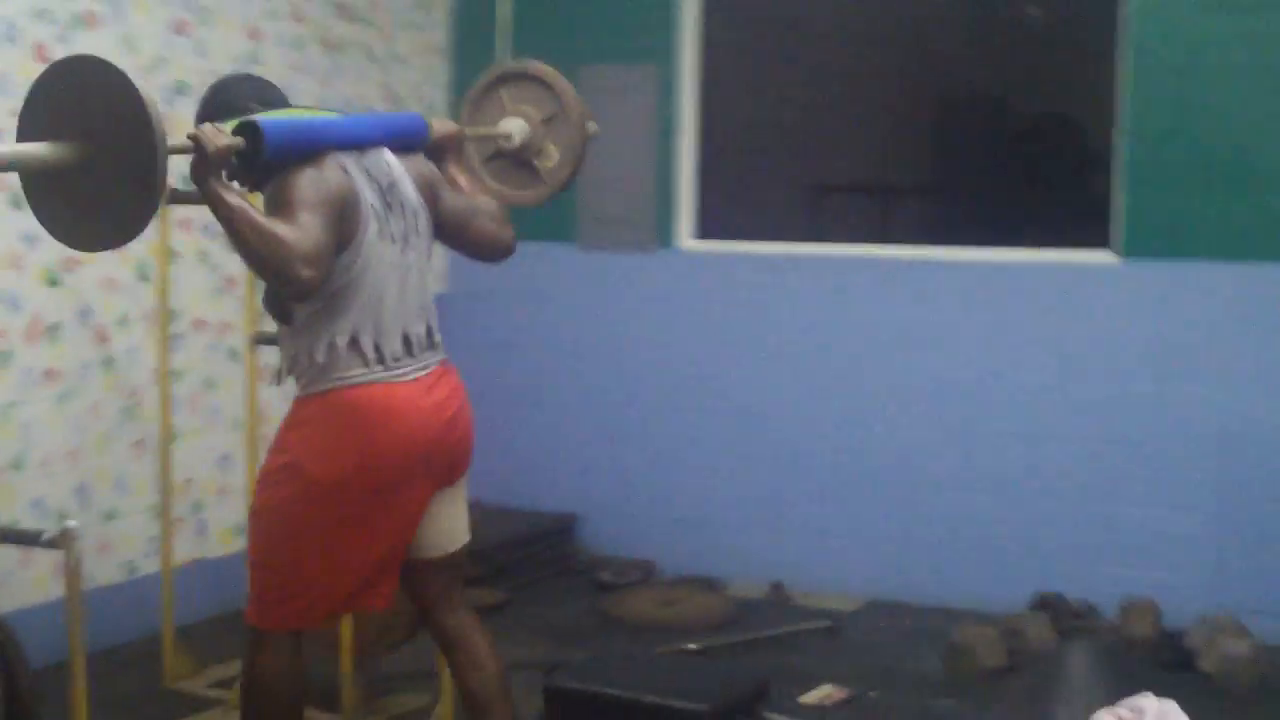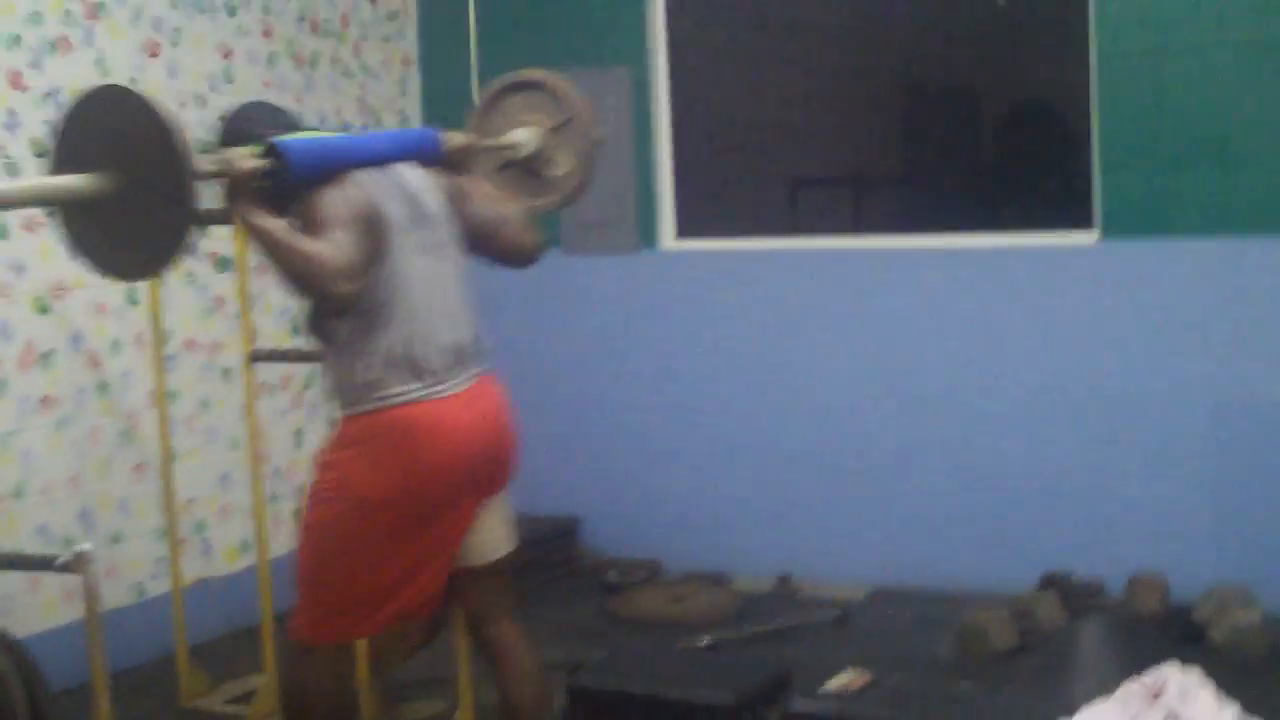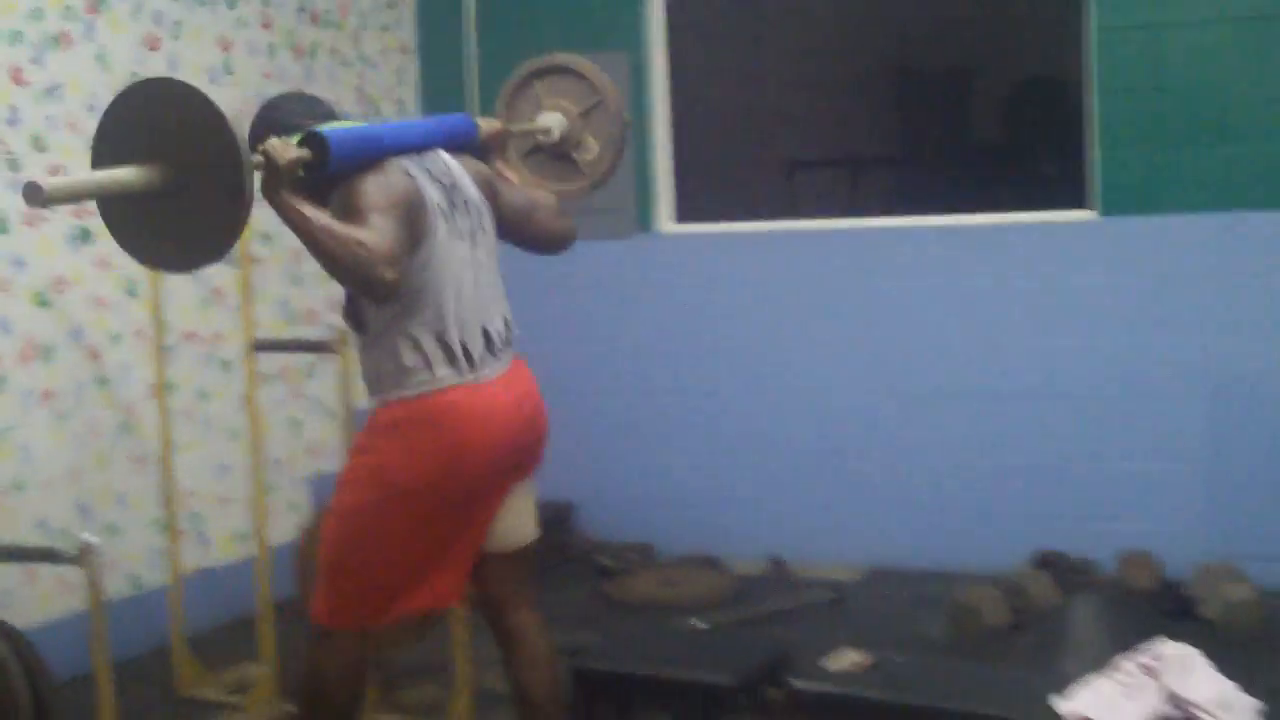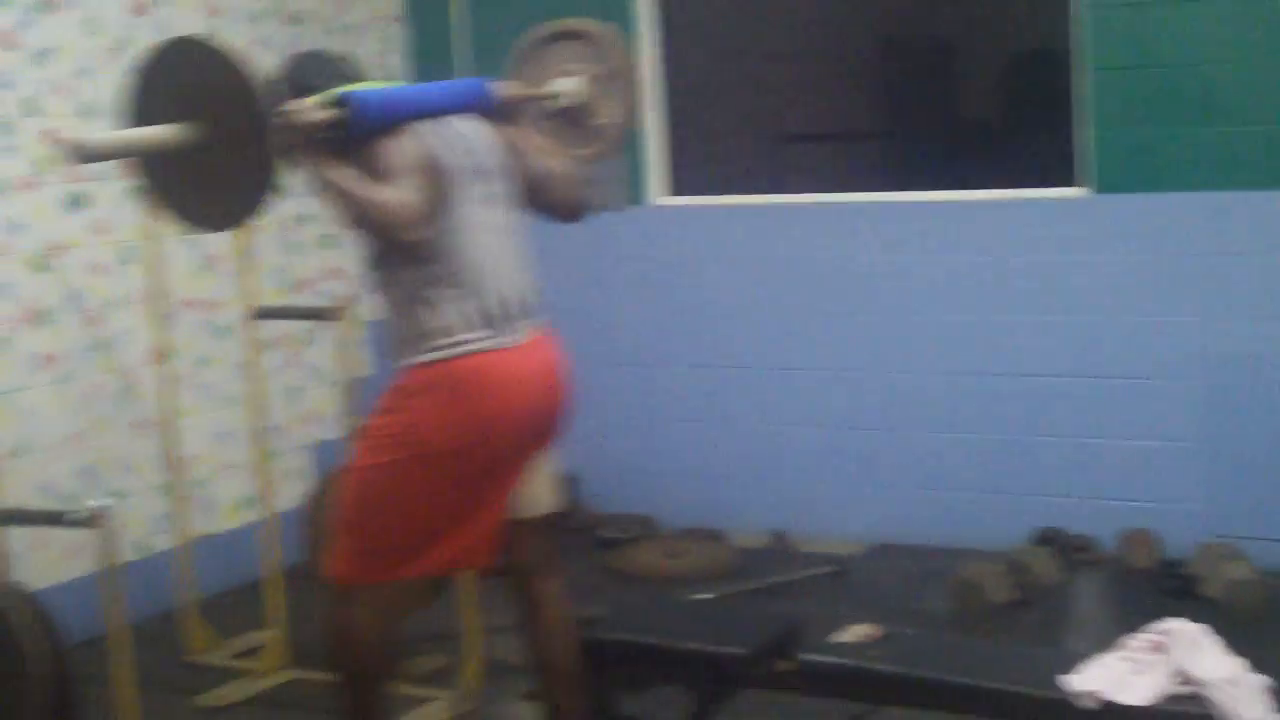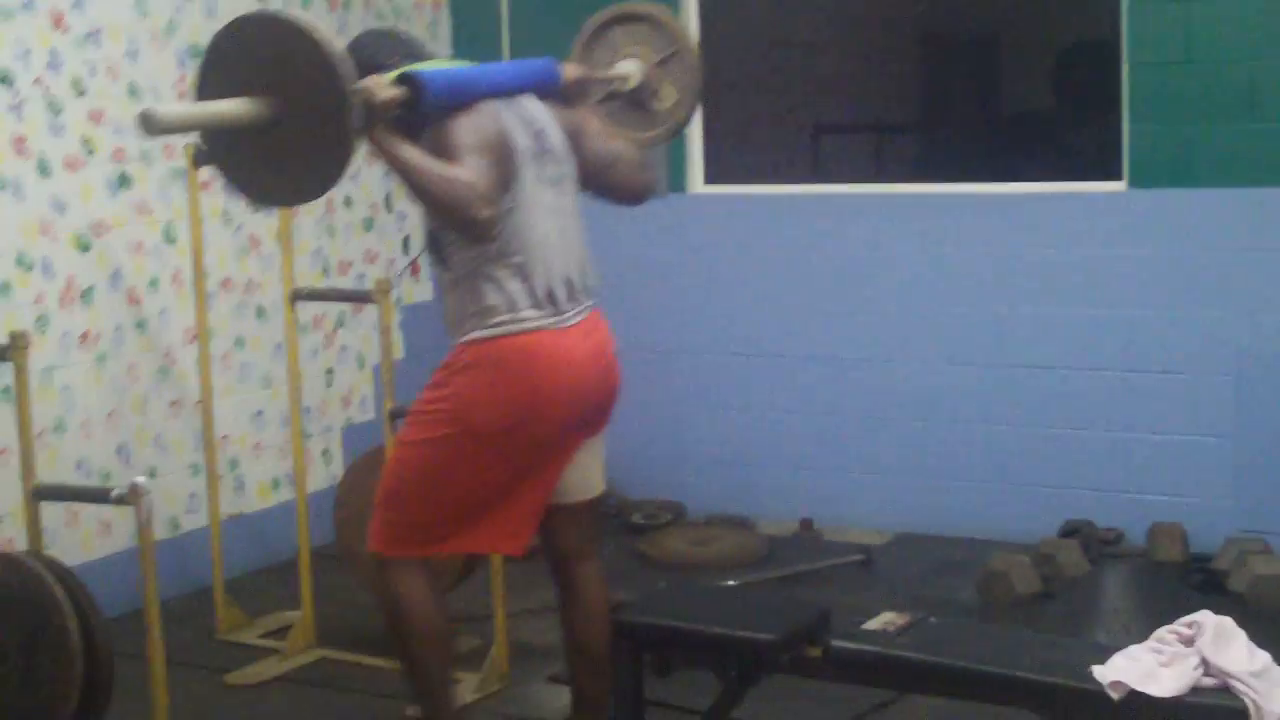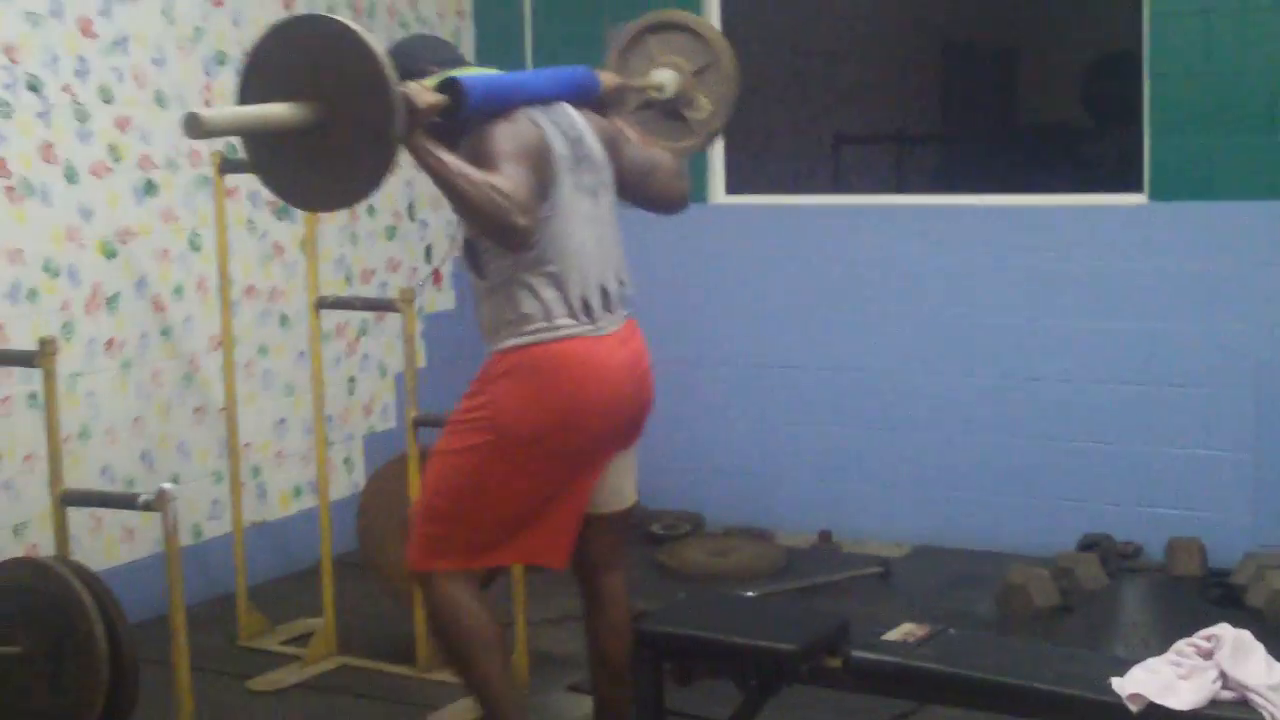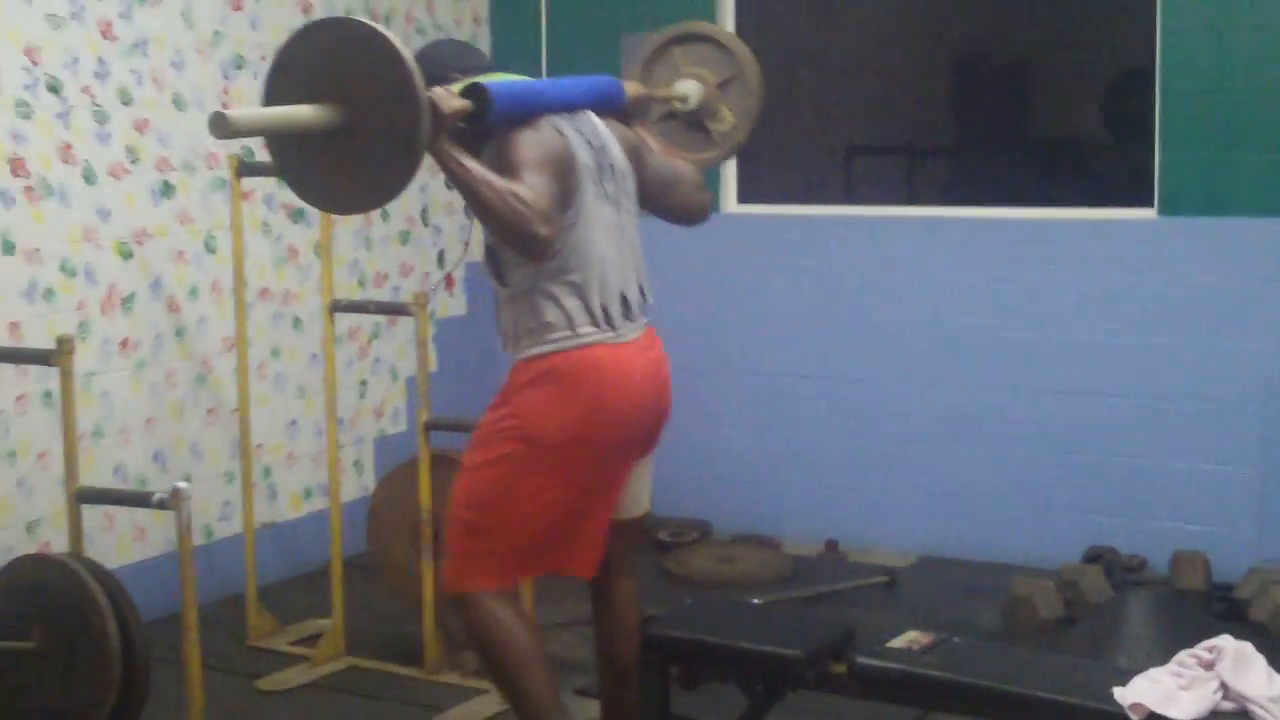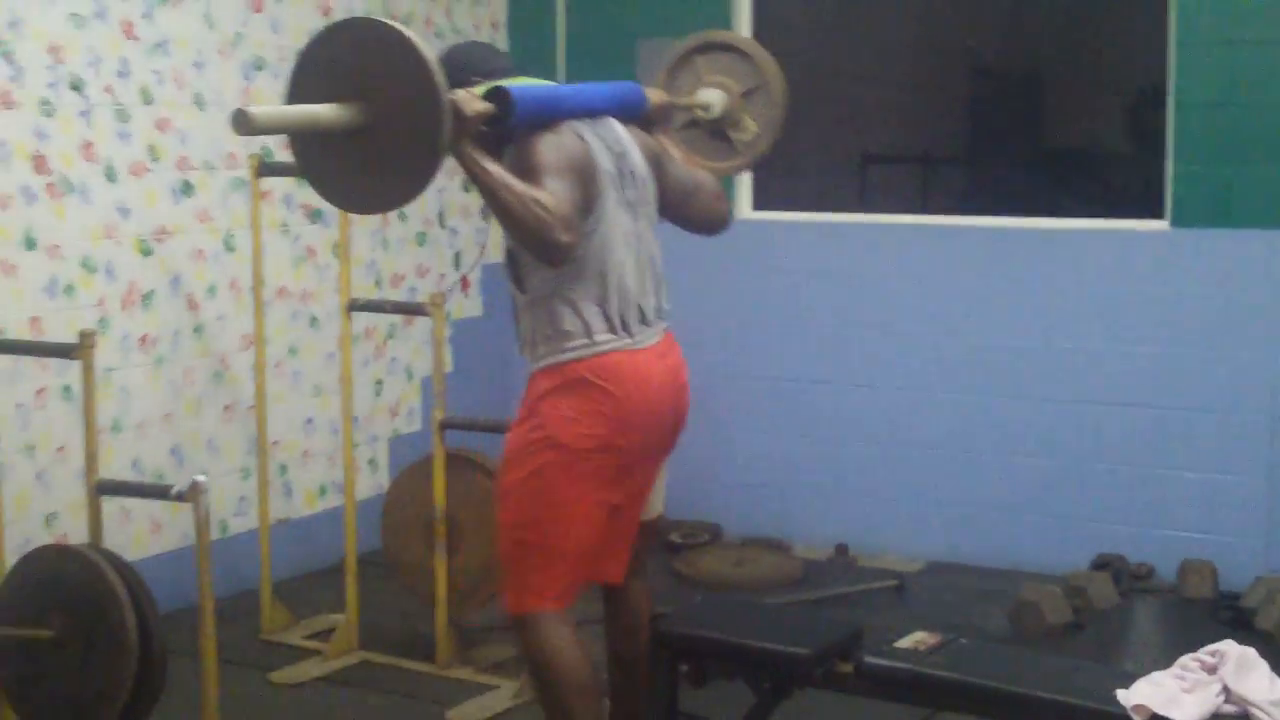
dt=0.1s
person 1, frame 1
left shoulder: (305, 181)
right shoulder: (403, 163)
left elbow: (299, 267)
right elbow: (498, 238)
left wrist: (216, 185)
right wrist: (450, 161)
left hip: (355, 417)
right hip: (439, 402)
left knee: (275, 619)
right knee: (447, 605)
person 1, frame 2
left shoulder: (330, 199)
right shoulder: (419, 178)
left elbow: (337, 284)
right elbow: (524, 242)
left wrist: (245, 210)
right wrist: (468, 174)
left hip: (399, 434)
right hip: (480, 414)
left knee: (320, 637)
right knee: (492, 614)
person 1, frame 3
left shoulder: (370, 186)
right shoulder: (454, 165)
left elbow: (379, 271)
right elbow: (556, 230)
left wrist: (286, 199)
right wrist: (498, 158)
left hip: (434, 420)
right hip: (513, 399)
left knee: (341, 617)
right knee: (513, 603)
person 1, frame 4
left shoulder: (392, 148)
right shoulder: (478, 129)
left elbow: (408, 233)
right elbow: (572, 198)
left wrist: (319, 160)
right wrist: (514, 126)
left hip: (459, 385)
right hip: (534, 366)
left knee: (357, 576)
right knee: (537, 571)
person 1, frame 5
left shoulder: (457, 126)
right shoulder: (538, 111)
left elbow: (473, 213)
right elbow: (636, 179)
left wrist: (381, 136)
right wrist: (579, 106)
left hip: (513, 364)
right hip: (587, 351)
left knee: (400, 550)
right knee: (575, 556)
person 1, frame 6
left shoulder: (498, 133)
right shoulder: (576, 120)
left elbow: (511, 221)
right elbow: (672, 189)
left wrist: (421, 142)
right wrist: (616, 114)
left hip: (550, 371)
right hip: (620, 359)
left knee: (441, 563)
right knee: (602, 566)
person 1, frame 7
left shoulder: (521, 142)
right shoulder: (600, 128)
left elbow: (534, 229)
right elbow: (694, 201)
left wrist: (445, 149)
right wrist: (641, 124)
left hip: (568, 379)
right hip: (640, 366)
left knee: (478, 585)
right knee: (611, 573)
person 1, frame 8
left shoulder: (543, 146)
right shoulder: (622, 135)
left elbow: (555, 235)
right elbow: (713, 210)
left wrist: (467, 151)
right wrist: (663, 131)
left hip: (589, 387)
right hip: (657, 370)
left knee: (536, 603)
right knee: (624, 574)
